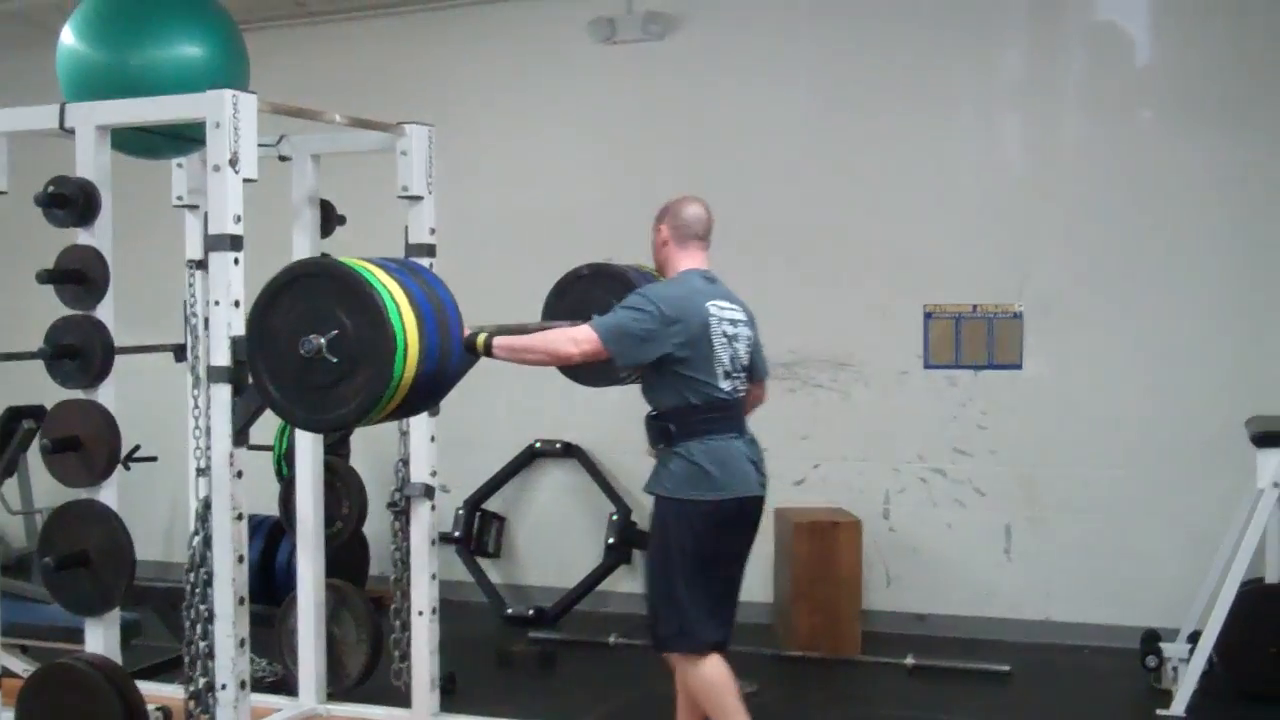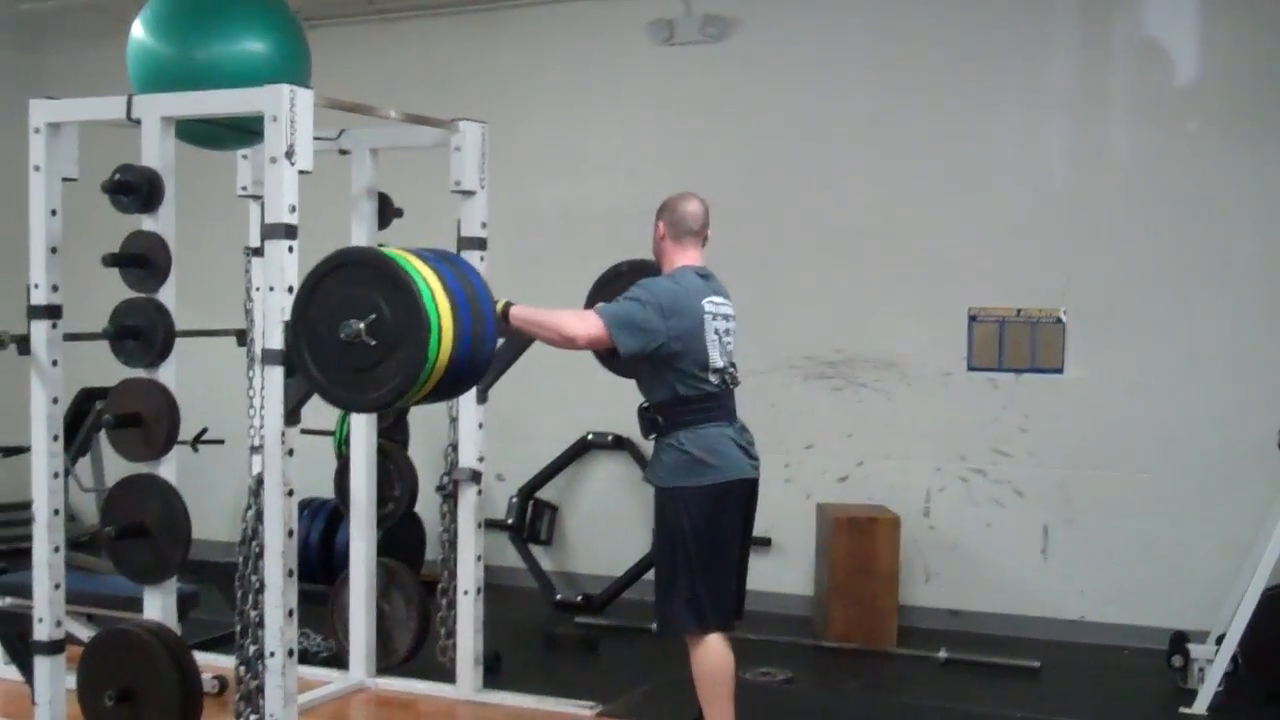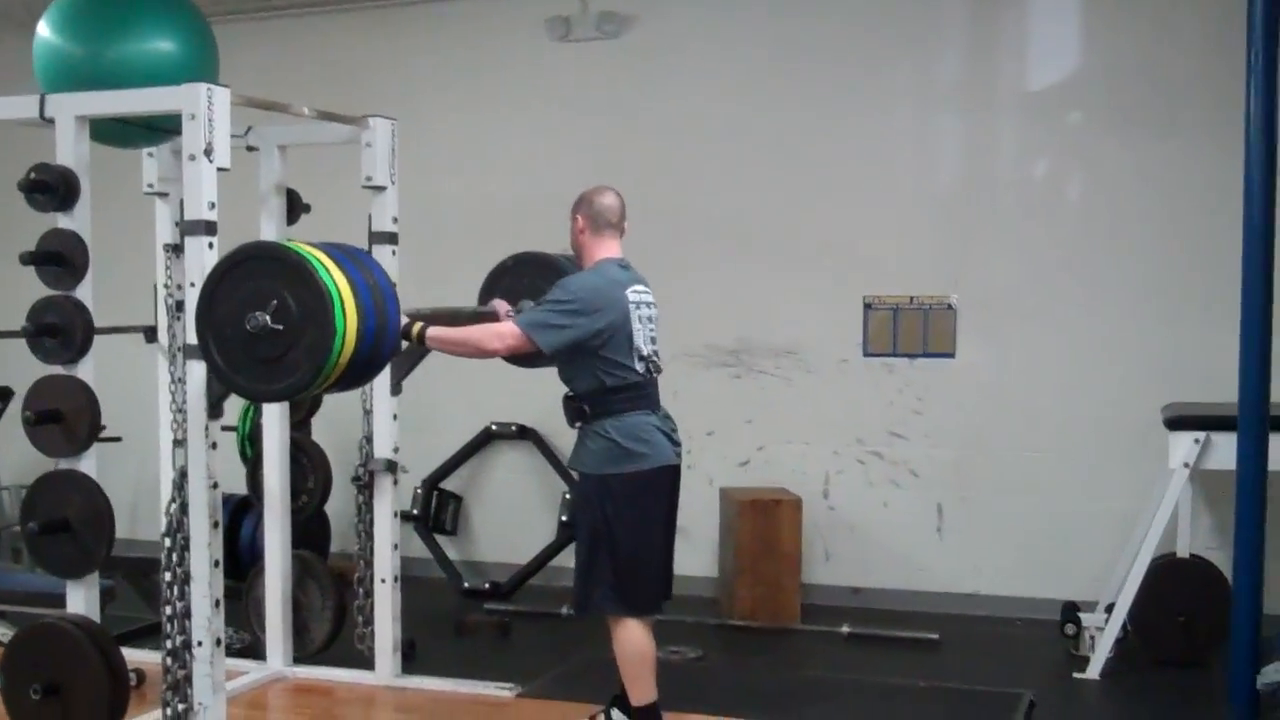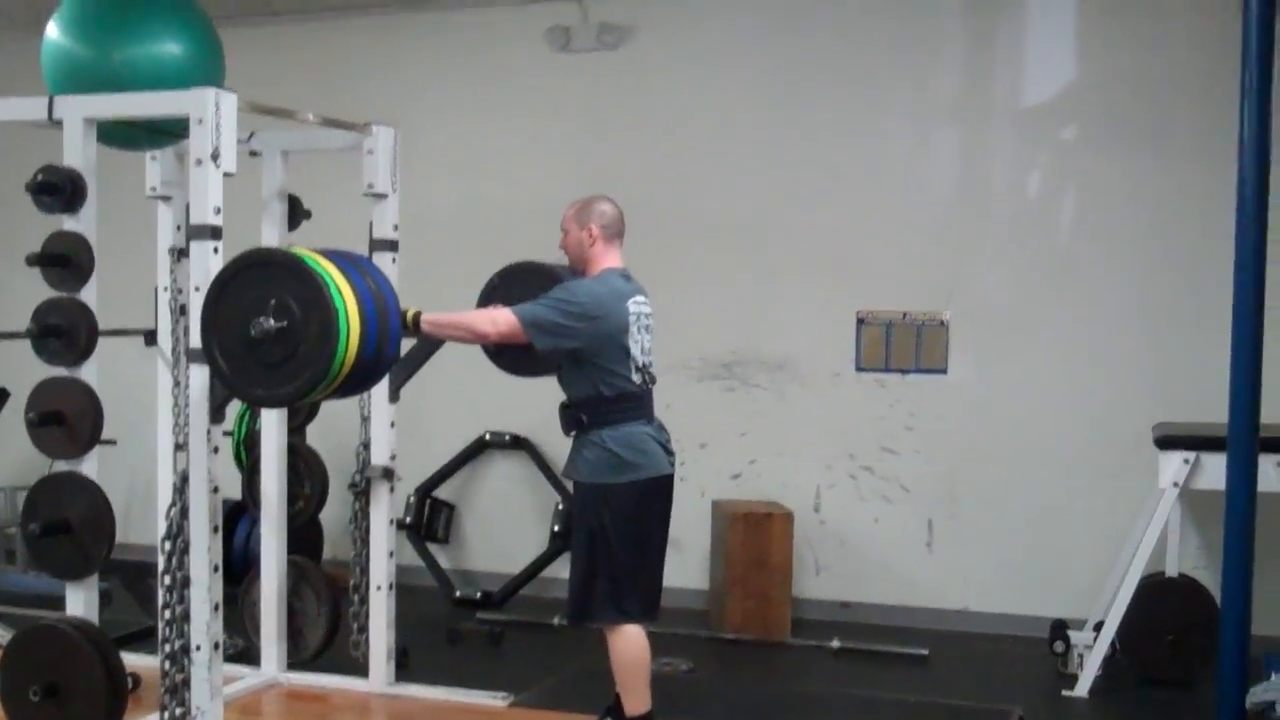
dt=0.7s
person 1, frame 1
left shoulder: (665, 302)
right shoulder: (734, 306)
left elbow: (574, 346)
right elbow: (755, 390)
left wrist: (482, 343)
left hip: (697, 481)
right hip: (737, 476)
left knee: (690, 637)
right knee: (680, 621)
person 1, frame 2
left shoulder: (662, 294)
right shoulder: (713, 293)
left elbow: (581, 331)
left wrist: (505, 312)
right wrist: (619, 318)
left hip: (696, 467)
right hip: (729, 461)
left knee: (701, 620)
right knee: (711, 612)
person 1, frame 3
left shoulder: (586, 290)
right shoulder: (630, 284)
left elbow: (500, 342)
left wrist: (416, 331)
right wrist: (520, 316)
left hip: (619, 456)
right hip: (648, 450)
left knee: (624, 601)
right knee: (632, 597)
person 1, frame 4
left shoulder: (590, 297)
right shoulder: (627, 293)
left elbow: (492, 328)
left wrist: (414, 320)
right wrist: (501, 317)
left hip: (615, 464)
right hip: (639, 459)
left knee: (619, 609)
right knee: (623, 603)
